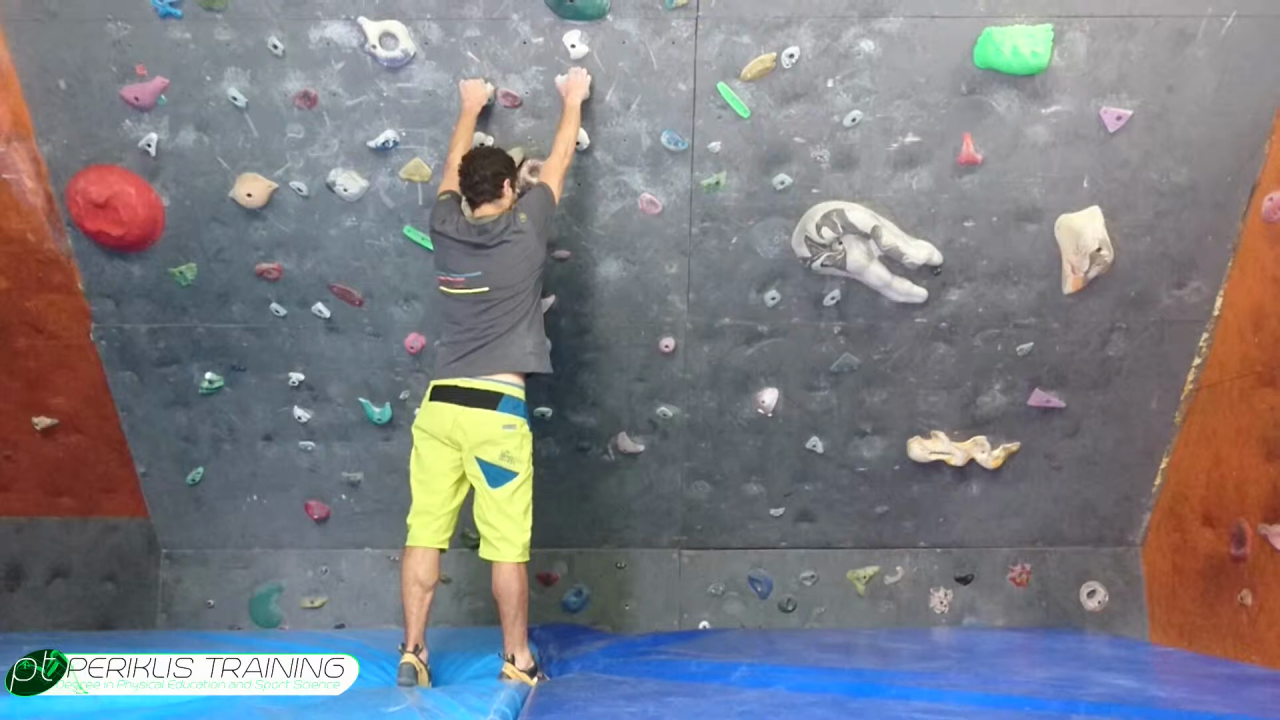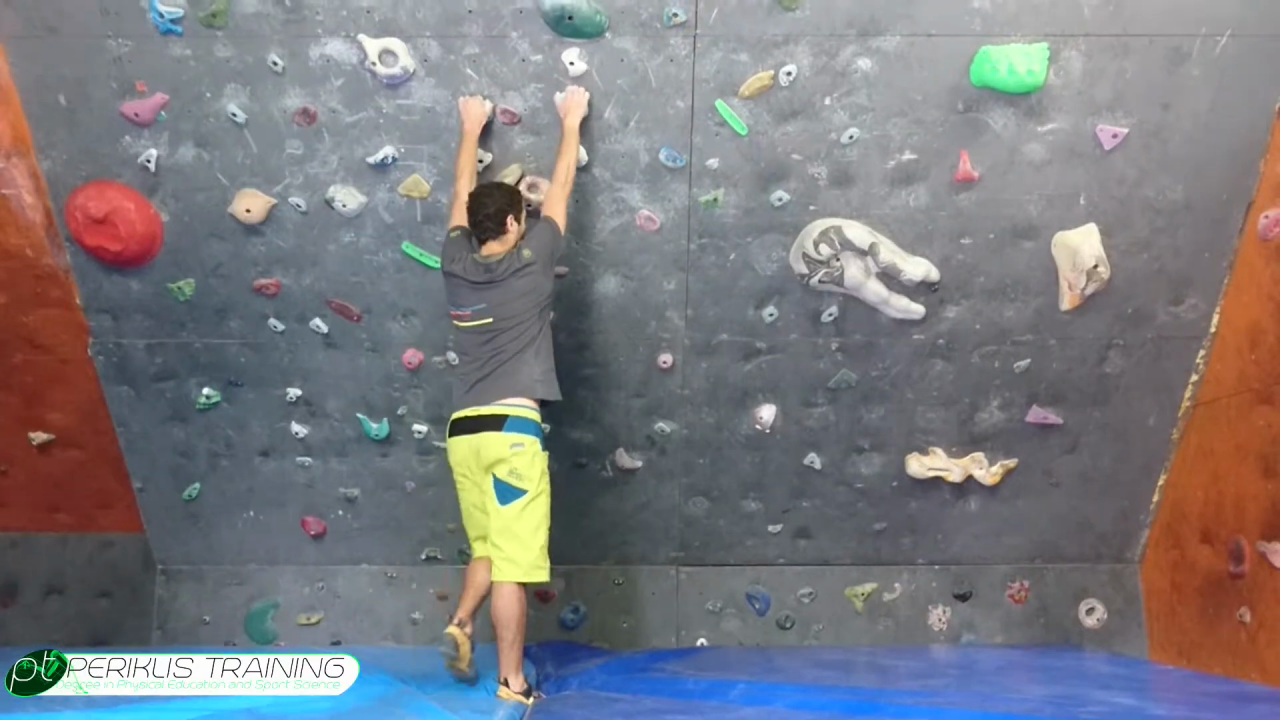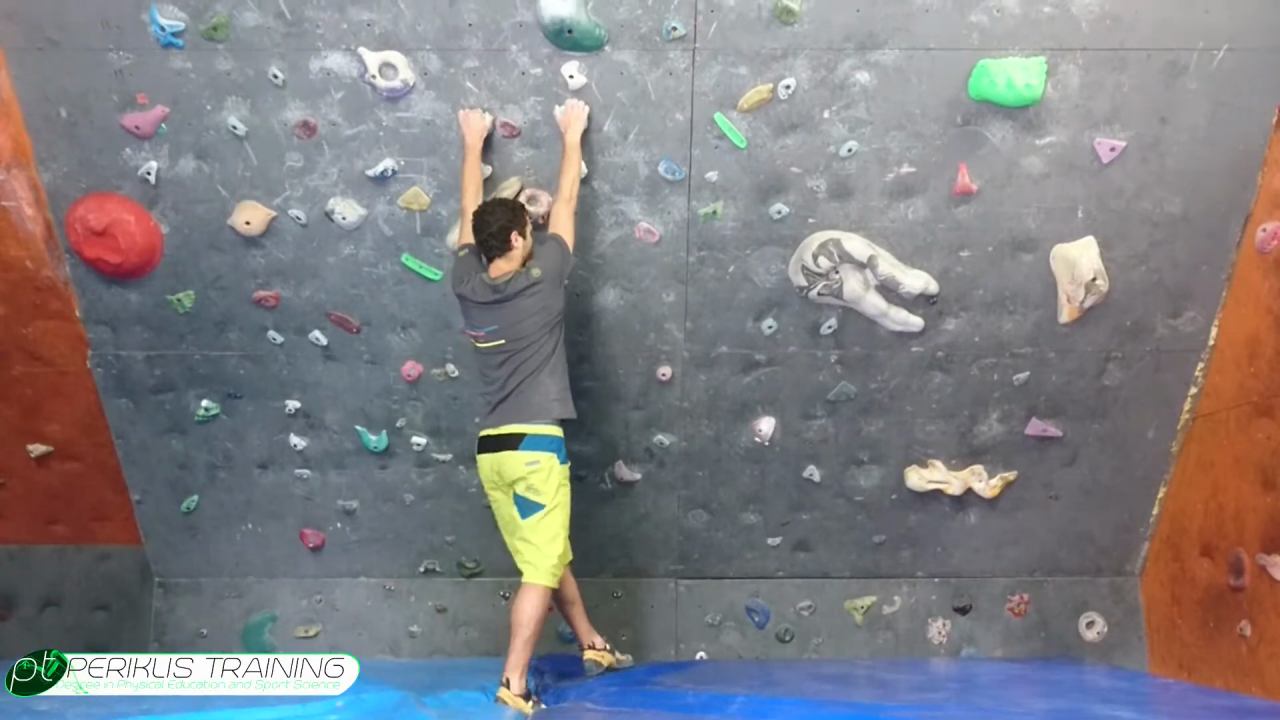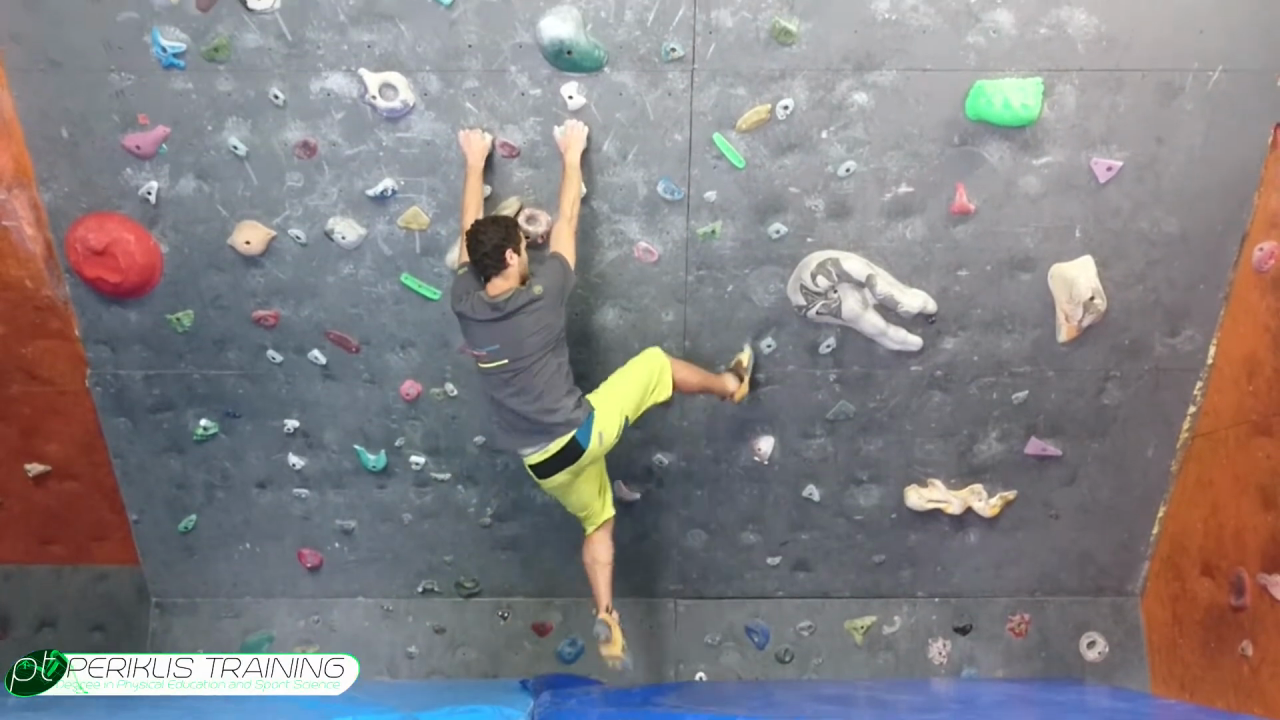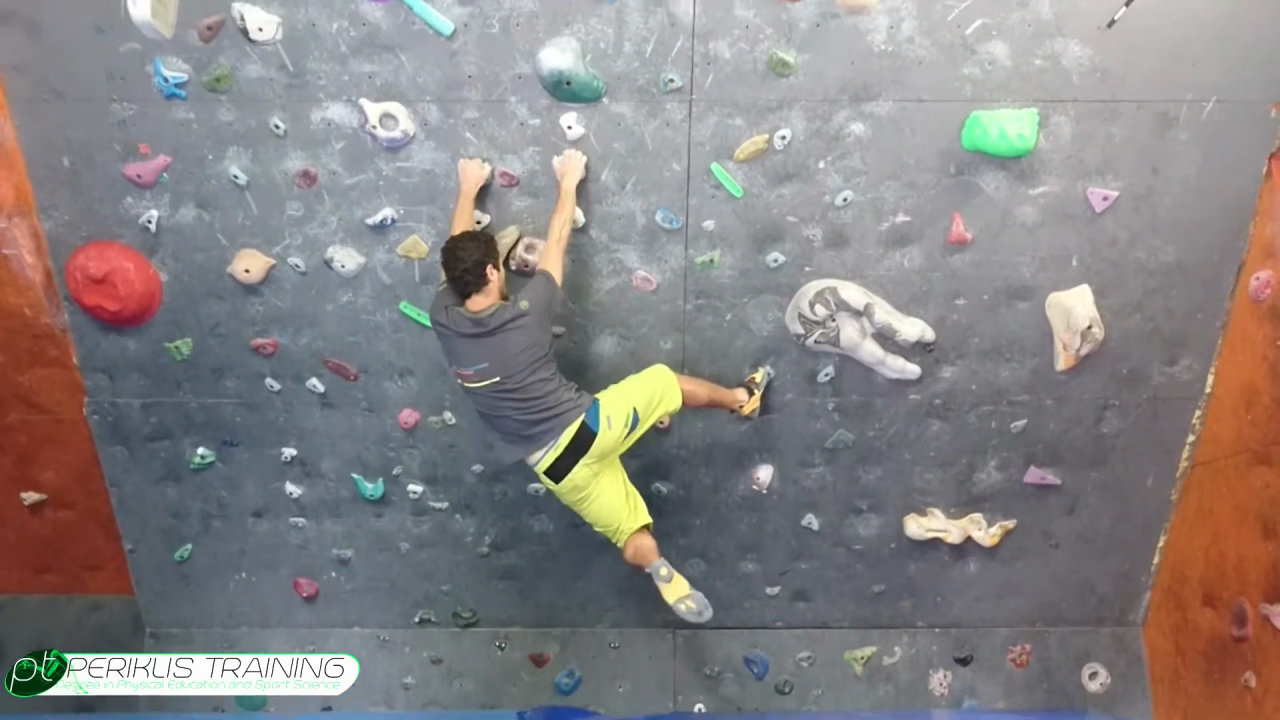
dt=0.7s
person 1, frame 1
left shoulder: (445, 229)
right shoulder: (524, 230)
left elbow: (453, 169)
right elbow: (558, 163)
left wrist: (470, 108)
right wrist: (573, 101)
left hip: (440, 404)
right hip: (496, 407)
left knee: (425, 532)
right knee: (507, 541)
left ankle: (411, 653)
right ankle: (517, 658)
person 1, frame 2
left shoulder: (455, 264)
right shoulder: (532, 262)
left elbow: (463, 196)
right elbow: (560, 190)
left wrist: (472, 128)
right wrist: (571, 123)
left hip: (463, 430)
right hip: (513, 428)
left knee: (490, 547)
right knee: (515, 561)
left ankle: (460, 625)
right ankle: (512, 682)
person 1, frame 3
left shoulder: (466, 284)
right shoulder: (542, 280)
left elbow: (470, 212)
right elbow: (565, 205)
left wrist: (473, 142)
right wrist: (572, 136)
left hip: (490, 449)
right hip: (534, 446)
left knee: (553, 556)
right knee: (540, 571)
left ankle: (592, 645)
person 1, frame 4
left shoulder: (464, 303)
right shoulder: (541, 298)
left elbow: (471, 233)
right elbow: (566, 225)
left wrist: (475, 163)
right wrist: (572, 156)
left hip: (540, 461)
right hip: (581, 432)
left knee: (597, 522)
right knee: (656, 364)
left ankle: (608, 616)
right ankle: (729, 384)
person 1, frame 5
left shoulder: (444, 320)
right shoulder: (526, 312)
left elbow: (459, 254)
right elbow: (556, 244)
left wrist: (468, 188)
right wrist: (568, 182)
left hip: (556, 467)
right hip: (588, 426)
left knee: (629, 531)
right knee: (665, 380)
left ankle: (656, 566)
right ankle: (740, 397)
